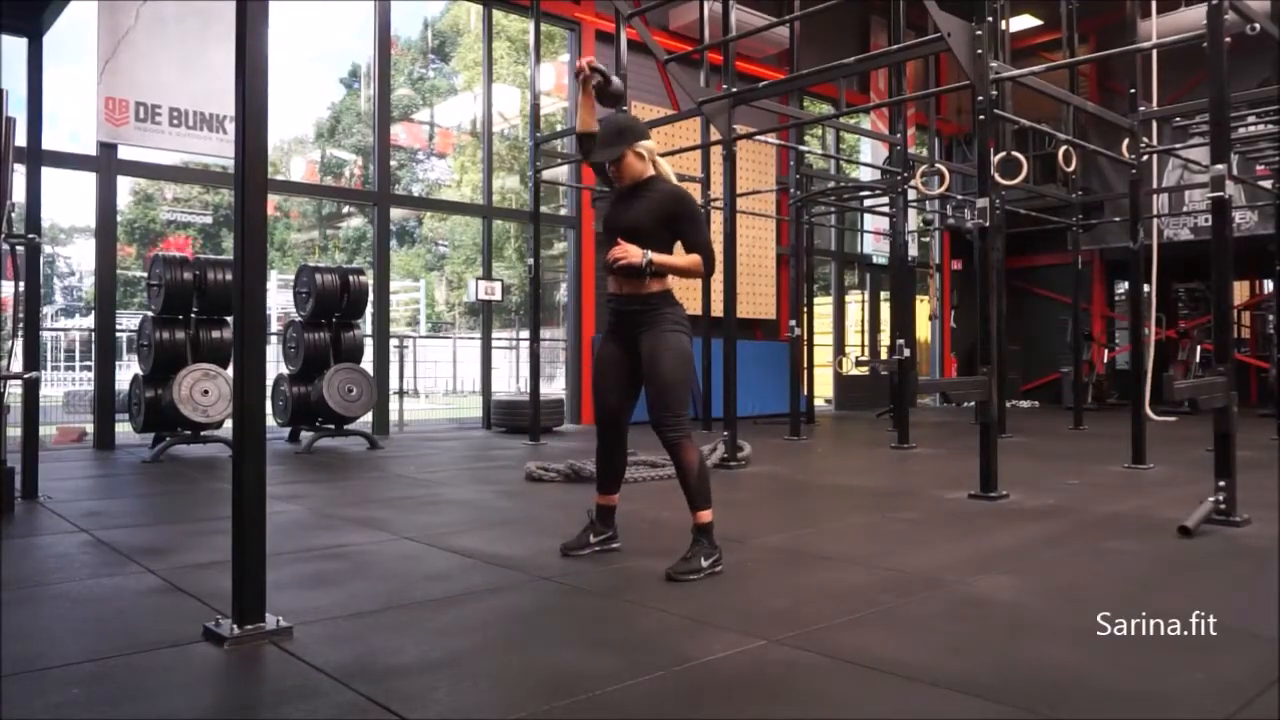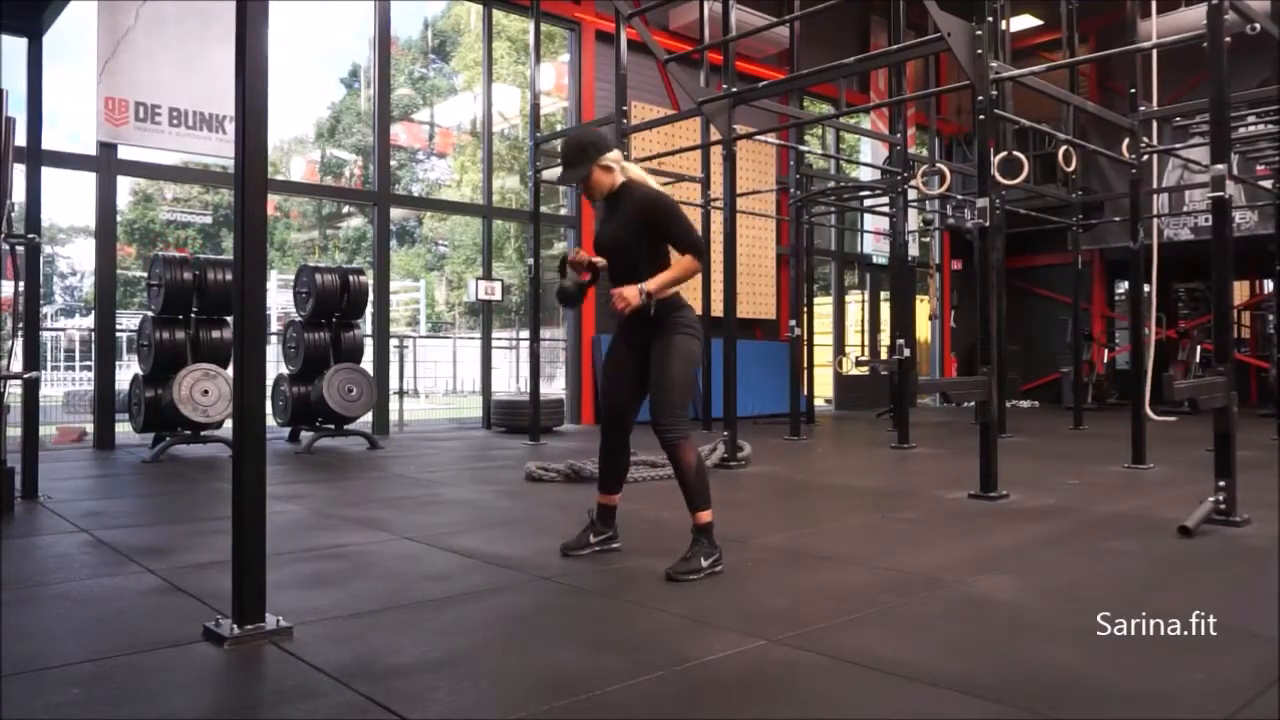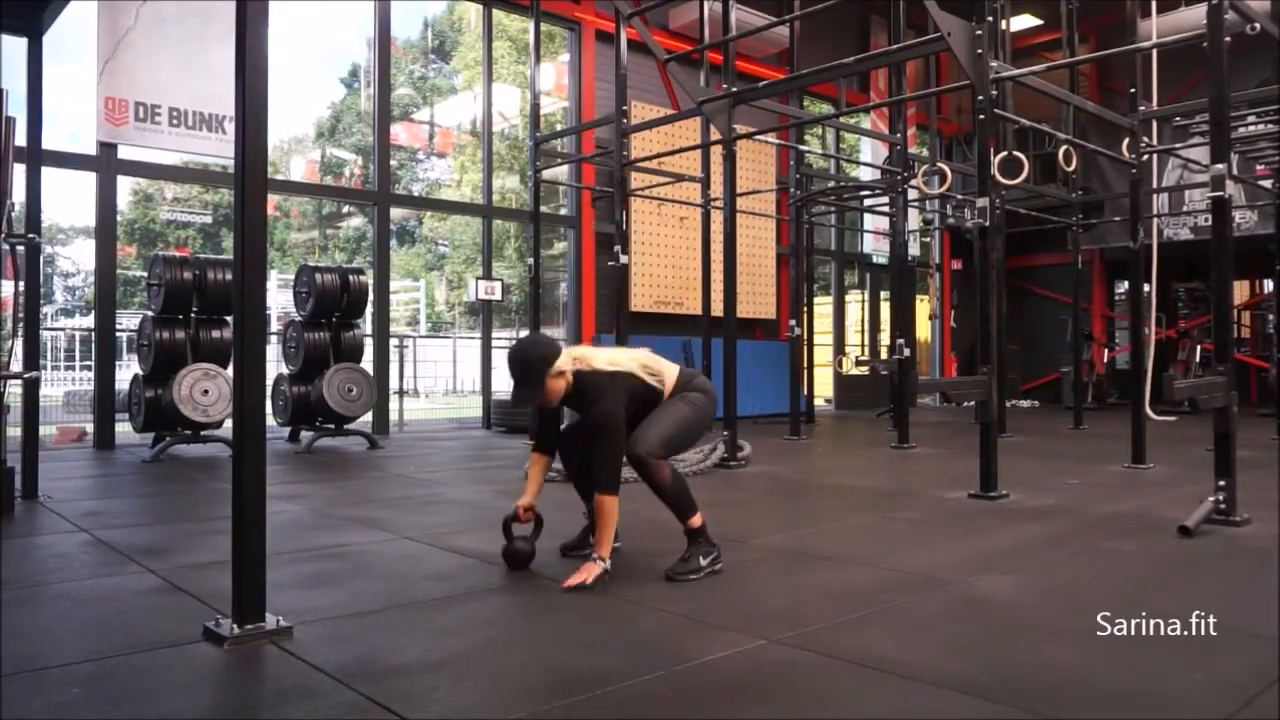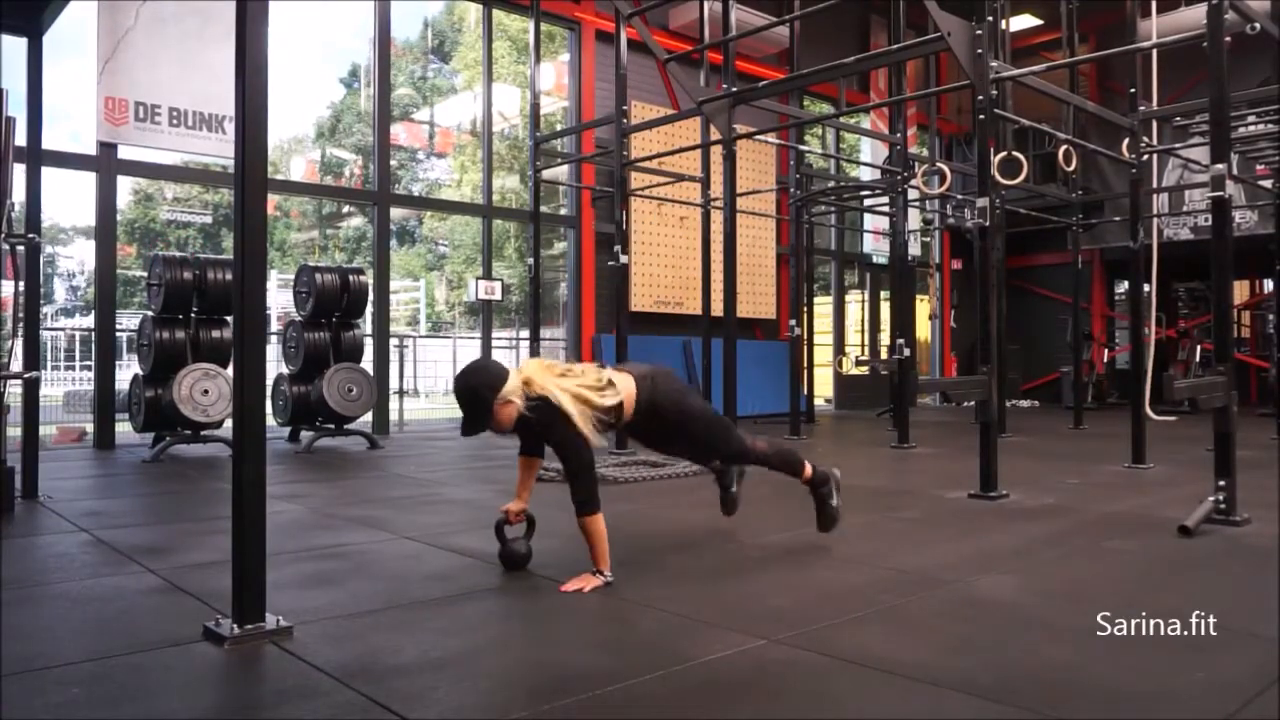
dt=0.4s
person 1, frame 1
left shoulder: (672, 197)
right shoulder: (621, 188)
left elbow: (703, 262)
right elbow: (587, 140)
left wrist: (646, 258)
right wrist: (587, 88)
left hip: (660, 321)
right hip: (618, 322)
left knee: (671, 427)
right knee: (609, 420)
left ankle: (706, 542)
right ankle: (604, 526)
person 1, frame 2
left shoulder: (647, 199)
right shoulder: (606, 206)
left elbow: (697, 254)
left wrist: (645, 290)
right wrist: (585, 261)
left hip: (672, 327)
right hip: (631, 326)
left knee: (670, 429)
right knee: (612, 422)
left ankle: (707, 543)
right ankle: (604, 527)
person 1, frame 3
left shoulder: (601, 390)
right shoulder: (551, 381)
left elbow: (607, 475)
right elbow: (544, 444)
left wrist: (600, 559)
right wrist: (528, 497)
left hip: (691, 396)
right hip: (654, 398)
left knee: (643, 451)
right knee: (571, 444)
left ankle: (703, 545)
right ankle: (597, 529)
person 1, frame 4
left shoulder: (553, 412)
right shoulder: (524, 394)
left elbow: (586, 496)
right elbow: (530, 448)
left wrist: (601, 572)
right wrist: (521, 500)
left hip: (661, 396)
right hip: (634, 382)
left knee: (736, 448)
right knee: (690, 447)
left ankle: (820, 480)
right ankle: (725, 471)
